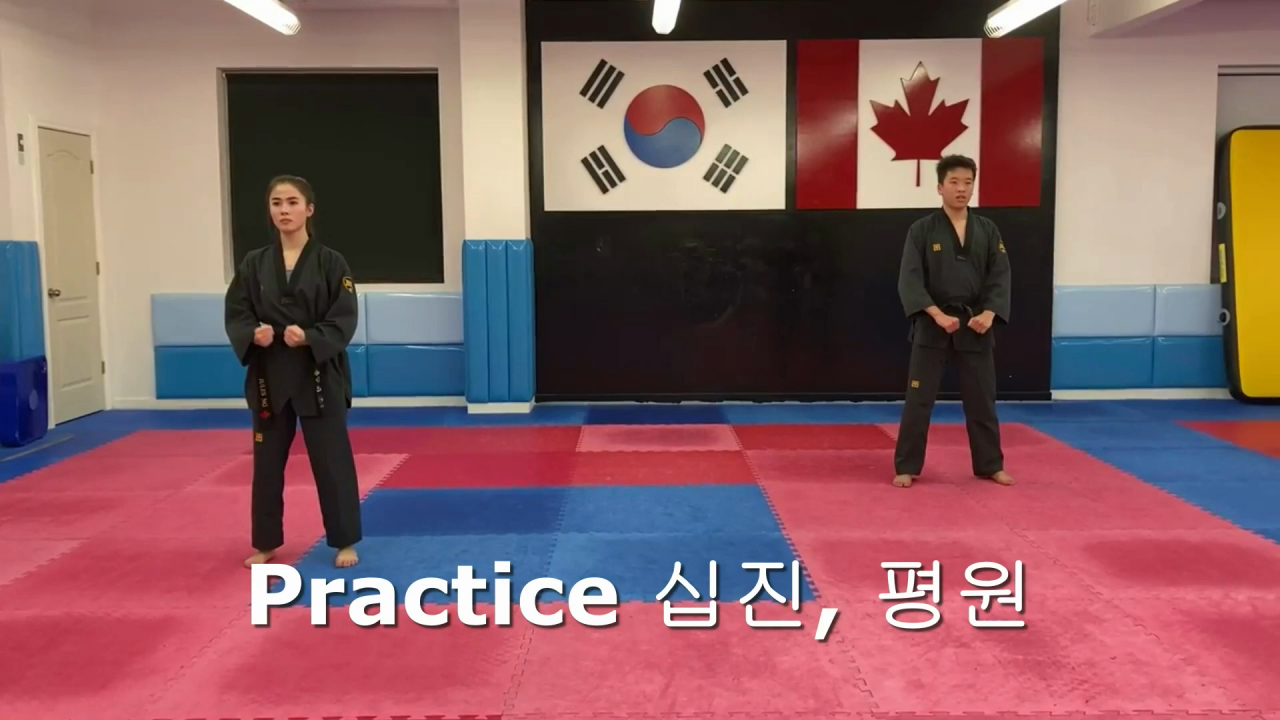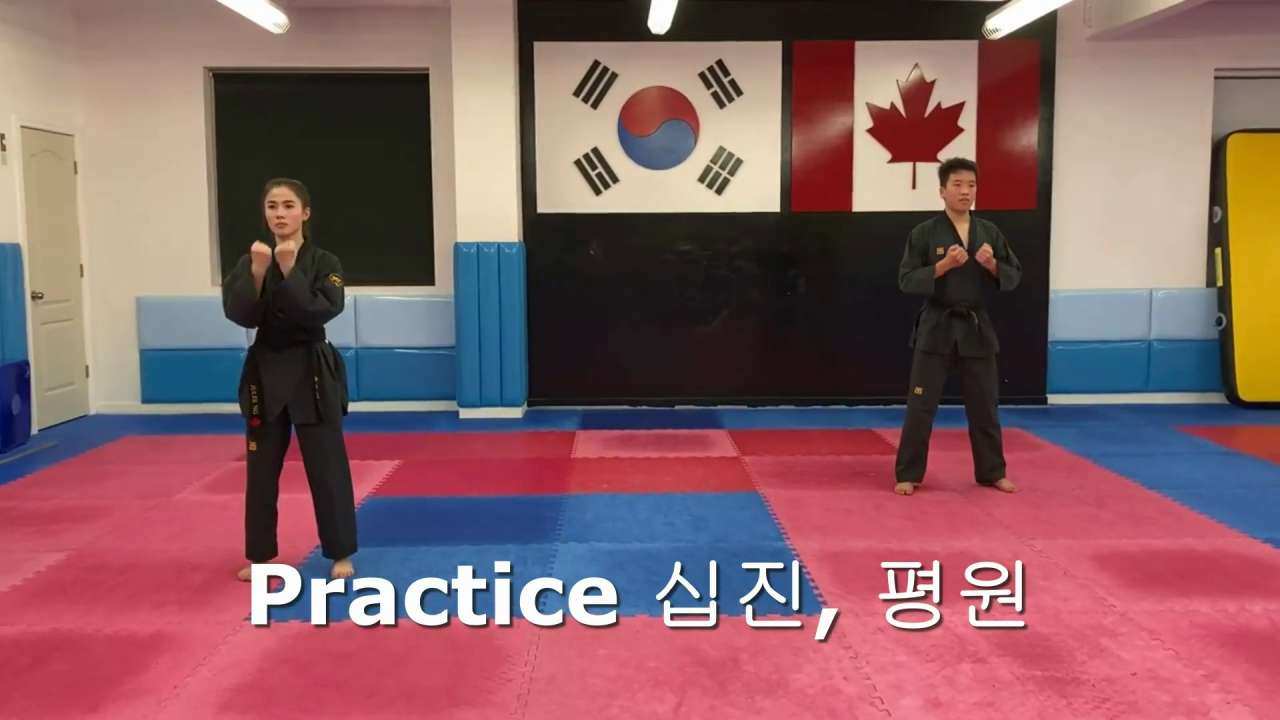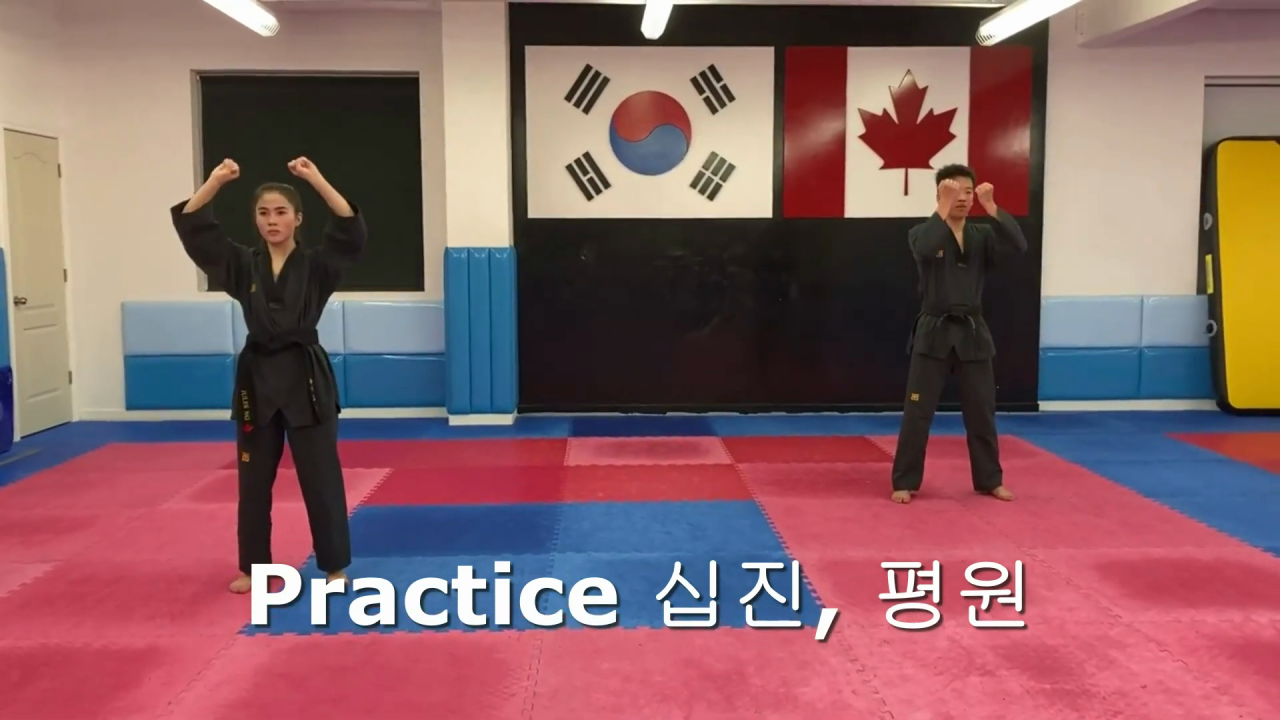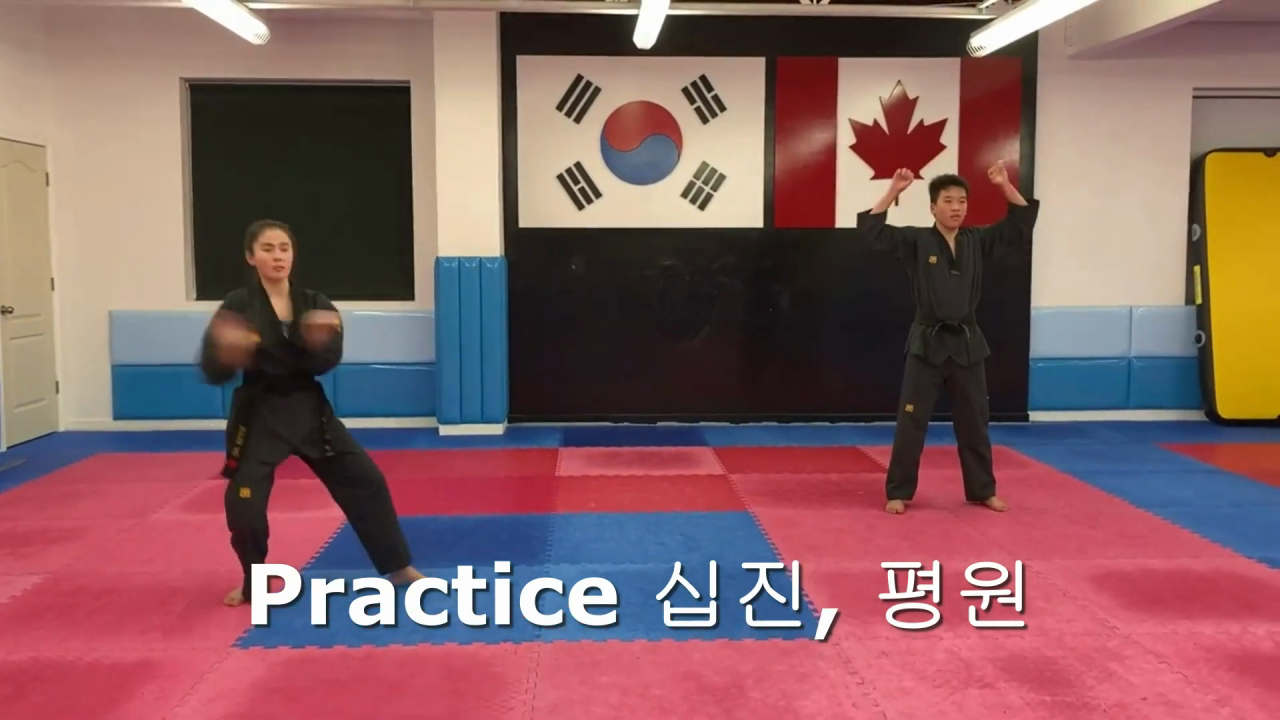
dt=0.7s
person 1, frame 1
left shoulder: (330, 262)
right shoulder: (254, 263)
left elbow: (345, 319)
right elbow: (234, 316)
left wrist: (310, 338)
right wrist: (252, 336)
left hip: (319, 371)
right hip: (269, 372)
left knee: (331, 458)
right knee: (267, 461)
left ankle: (345, 541)
right ankle: (265, 543)
person 1, frame 2
left shoulder: (324, 263)
right shoulder: (249, 262)
left elbow: (323, 310)
right elbow: (237, 313)
left wrist: (290, 273)
right wrist: (257, 275)
left hip: (312, 370)
right hip: (265, 371)
left knee: (327, 467)
right knee: (262, 469)
left ankle: (340, 553)
right ankle: (260, 554)
person 1, frame 3
left shoulder: (316, 263)
right shoulder: (243, 263)
left elbow: (352, 232)
right elbow: (194, 230)
left wrist: (319, 182)
right wrist: (213, 184)
left hip: (306, 376)
right hip: (257, 377)
left knee: (319, 477)
right knee: (254, 478)
left ankle: (334, 568)
right ankle: (252, 567)
person 1, frame 4
left shoulder: (314, 303)
right shoulder: (238, 307)
left elbow: (325, 359)
right elbow: (215, 370)
left wrist: (319, 339)
right wrist: (231, 349)
left hip: (308, 409)
right hip: (258, 416)
left knee: (366, 483)
right knee: (245, 509)
left ankle: (398, 567)
right ankle: (252, 583)
person 2, frame 1
left shoulder: (987, 230)
right shoulder: (923, 230)
left elbow: (1001, 276)
right elbow: (909, 278)
left wrist: (991, 312)
right wrist: (935, 313)
left hip: (976, 324)
right hip: (932, 324)
left knee: (982, 399)
right knee: (919, 399)
left ankle: (990, 465)
right ankle: (907, 467)
person 2, frame 2
left shoulder: (989, 232)
right shoulder: (924, 233)
left elbow: (1014, 275)
right elbow: (907, 280)
left wrist: (993, 266)
right wrist: (942, 266)
left hip: (977, 327)
right hip: (936, 327)
left knee: (985, 404)
right knee: (921, 404)
left ankle: (992, 472)
right ankle: (908, 474)
person 2, frame 3
left shoulder: (982, 236)
right shoulder: (922, 233)
left elbow: (1018, 244)
right elbow: (925, 247)
left wrist: (992, 207)
right wrist: (944, 207)
left hip: (972, 332)
right hip: (934, 332)
left knee: (982, 412)
right knee: (917, 412)
left ankle: (989, 480)
right ankle: (905, 482)
person 2, frame 4
left shoulder: (978, 241)
right shoulder: (915, 241)
left elbow: (1021, 225)
right elbow: (872, 231)
left wrist: (1005, 186)
right wrist: (893, 191)
left hip: (966, 343)
right hip: (927, 342)
left knee: (974, 422)
right knee: (911, 422)
left ankle: (982, 491)
right ankle: (898, 493)
